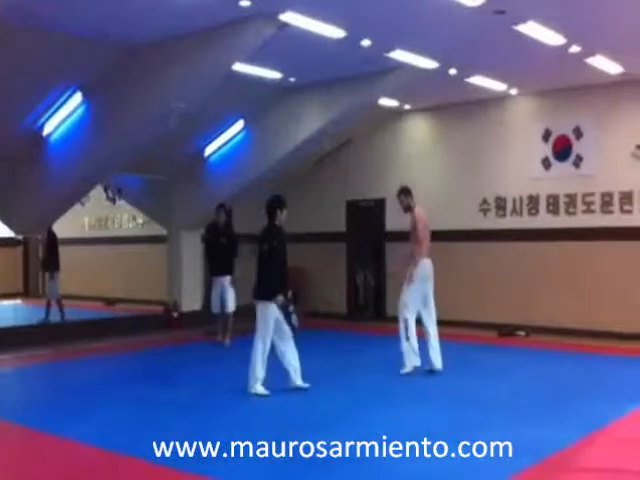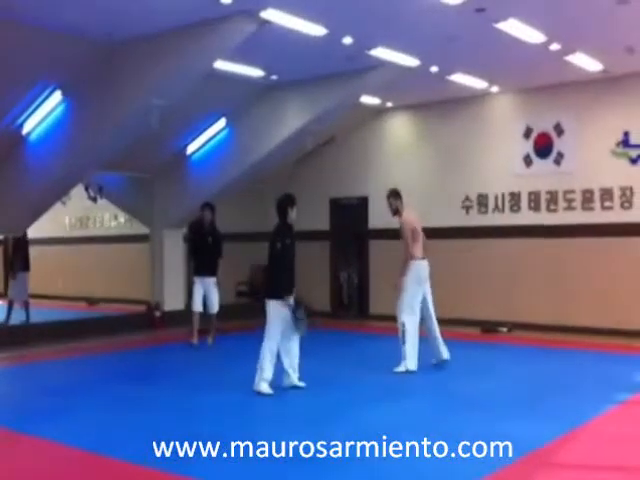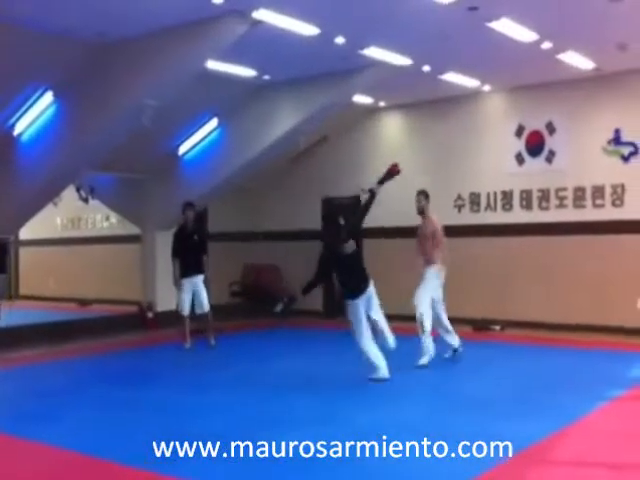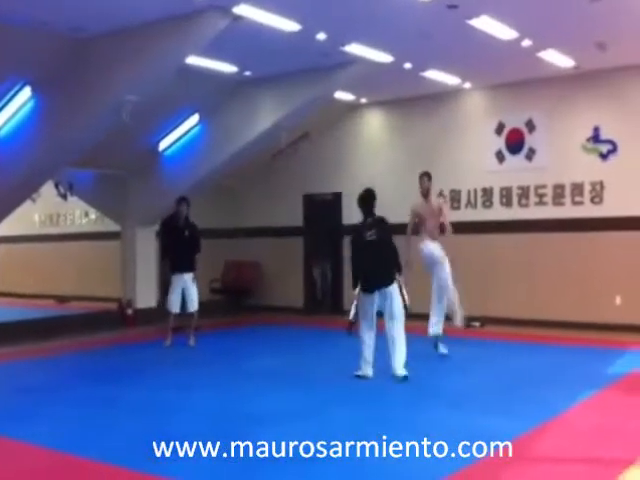
dt=0.7s
person 1, frame 1
left shoulder: (279, 234)
right shoulder: (266, 236)
right elbow: (264, 269)
left wrist: (285, 290)
right wrist: (275, 294)
left hip: (279, 295)
right hip: (267, 297)
left knee: (286, 336)
right knee: (263, 339)
left ankle: (295, 378)
right ankle: (255, 383)
person 1, frame 2
left shoulder: (287, 232)
right shoulder: (280, 234)
right elbow: (277, 268)
left wrist: (291, 290)
right wrist: (286, 295)
left hip: (285, 294)
right hip: (277, 296)
left knee: (291, 333)
right knee: (273, 337)
left ankle: (291, 377)
right ankle: (262, 381)
person 1, frame 3
left shoulder: (330, 247)
right shoulder: (352, 231)
left elbow: (319, 277)
right elbow: (362, 212)
left wrist: (300, 293)
right wrist: (373, 193)
left hip: (353, 294)
right hip: (366, 285)
left knee: (362, 333)
right knee: (375, 313)
left ankle: (381, 369)
right ankle: (389, 338)
person 1, frame 4
left shoulder: (358, 232)
right shoulder: (382, 223)
left elbow: (356, 262)
right elbow: (392, 250)
left wrist: (355, 286)
right wrist: (399, 272)
left hip: (369, 286)
right hip: (389, 282)
left knee: (367, 328)
right knee: (395, 325)
left ankle: (366, 369)
right ankle: (399, 369)
person 2, frame 1
left shoulder: (416, 214)
right shoulder: (417, 214)
left elbow: (421, 243)
left wrist: (411, 269)
right wrist: (407, 265)
left hip: (420, 265)
right hip: (426, 265)
left knee: (406, 310)
right knee: (428, 315)
left ankle: (412, 359)
right ankle: (435, 362)
person 2, frame 2
left shoulder: (404, 220)
right shoulder: (412, 216)
left elbow: (409, 250)
left wrist: (402, 275)
left hip: (415, 267)
right hip: (423, 265)
left knee: (406, 313)
right knee: (427, 312)
left ankle: (409, 362)
right ankle: (441, 353)
person 2, frame 3
left shoulder: (432, 223)
right shoulder: (421, 225)
left elbow: (441, 245)
left wrist: (440, 265)
left hip: (436, 270)
right hip: (428, 270)
left knee: (420, 302)
right knee: (437, 311)
left ankle: (428, 350)
right ankle: (455, 344)
person 2, frame 4
left shoulder: (439, 203)
right shoulder: (416, 208)
left elbow: (447, 226)
right elbow: (409, 231)
left wrist: (445, 224)
right wrist: (408, 255)
left hip: (439, 247)
right hip: (426, 248)
left knee: (440, 292)
right knee: (443, 267)
left ankle: (436, 333)
right ankle: (455, 309)
person 3, frame 1
left shoulder: (230, 234)
right shoulder: (211, 234)
left elbow: (234, 257)
right elbow: (209, 257)
left wrist: (232, 275)
right wrist: (211, 275)
left hip: (227, 275)
right hip: (216, 276)
left knee: (229, 308)
right knee: (217, 308)
left ankle: (228, 336)
right ankle: (219, 335)
person 3, frame 2
left shoulder: (215, 234)
right shoulder: (195, 232)
left elbow: (219, 257)
right elbow: (192, 256)
left wrist: (217, 276)
right wrist: (193, 274)
left hip: (211, 276)
right hip: (198, 276)
left knee: (213, 308)
right knee: (196, 307)
left ankle: (211, 335)
right ankle: (195, 336)
person 3, frame 3
left shoulder: (200, 232)
right shoulder: (178, 234)
left elbow: (204, 255)
right elbow: (175, 257)
left wrist: (205, 273)
right wrist: (176, 277)
left hip: (198, 276)
right hip: (185, 277)
left knee: (205, 307)
right knee: (185, 310)
left ankle: (211, 335)
right ankle: (187, 339)
person 3, frame 4
left shoulder: (192, 227)
right shoulder: (170, 228)
left elbow: (196, 251)
right elbow: (167, 253)
left wrist: (194, 270)
right wrist: (170, 270)
left hip: (189, 273)
right hip: (176, 273)
left knee: (193, 306)
right knee: (172, 307)
left ankle: (192, 336)
right ankle: (169, 336)
